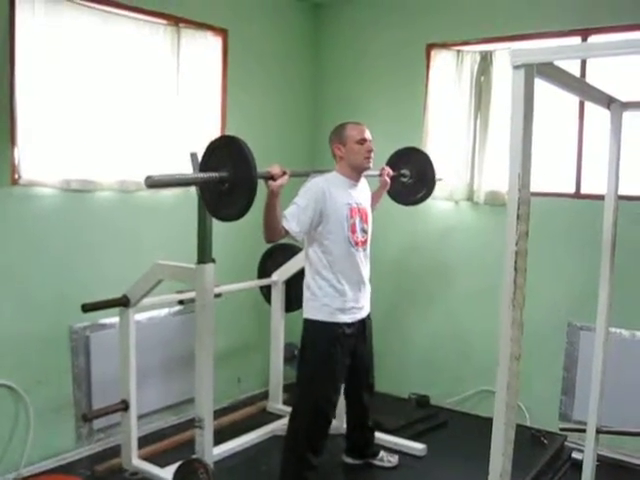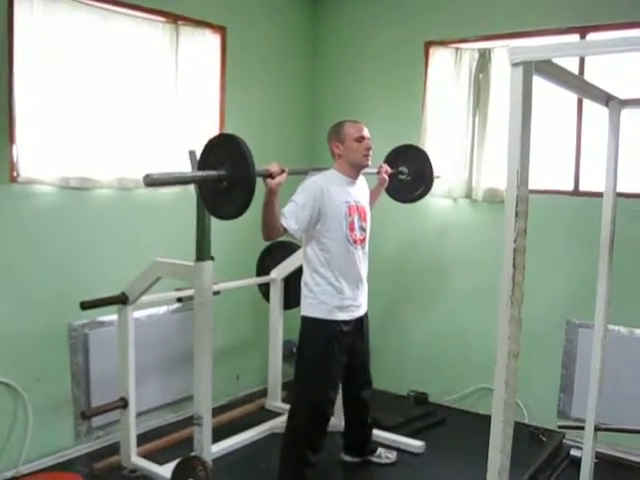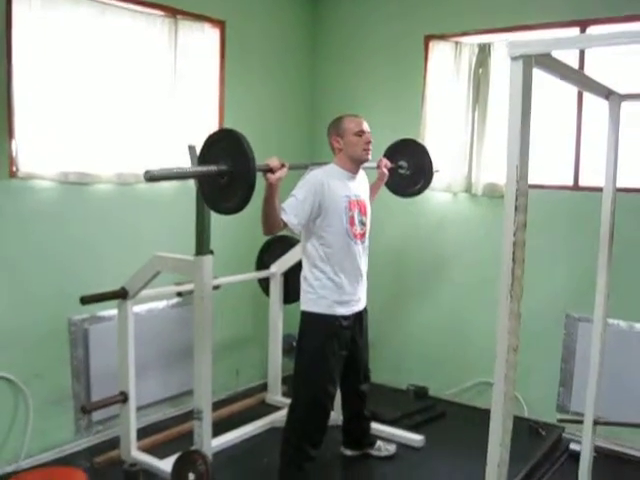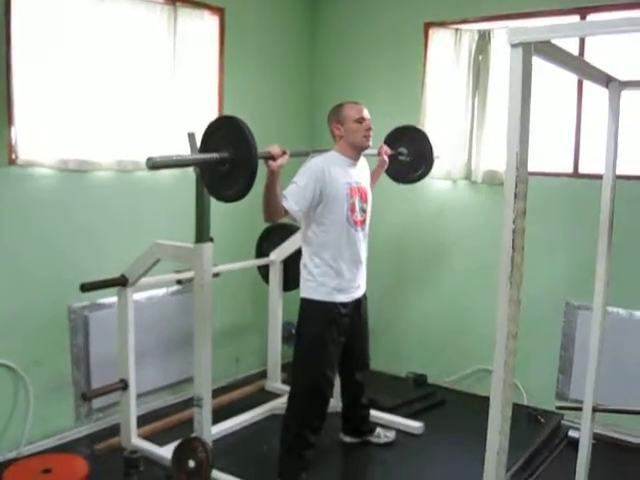
dt=0.1s
person 1, frame 1
left shoulder: (362, 187)
right shoulder: (320, 189)
right elbow: (274, 235)
left wrist: (383, 188)
right wrist: (273, 194)
left hip: (359, 311)
right hip: (327, 316)
left knee: (362, 389)
right knee: (316, 402)
left ankle: (360, 448)
person 1, frame 2
left shoulder: (360, 185)
right shoulder: (318, 187)
right elbow: (272, 232)
left wrist: (380, 185)
right wrist: (271, 191)
left hip: (357, 308)
right hip: (325, 314)
left knee: (359, 387)
right knee: (314, 401)
left ankle: (358, 445)
person 1, frame 3
left shoulder: (359, 180)
right shoulder: (318, 181)
right elbow: (272, 227)
left wrist: (381, 180)
right wrist: (272, 187)
left hip: (356, 303)
right hip: (324, 308)
left knee: (358, 380)
right knee: (314, 395)
left ankle: (358, 439)
person 1, frame 4
left shoulder: (361, 166)
right shoulder: (319, 168)
right elbow: (273, 214)
left wrist: (381, 167)
right wrist: (273, 174)
left hip: (356, 289)
right hip: (324, 295)
left knee: (356, 368)
right knee: (313, 383)
left ankle: (357, 426)
